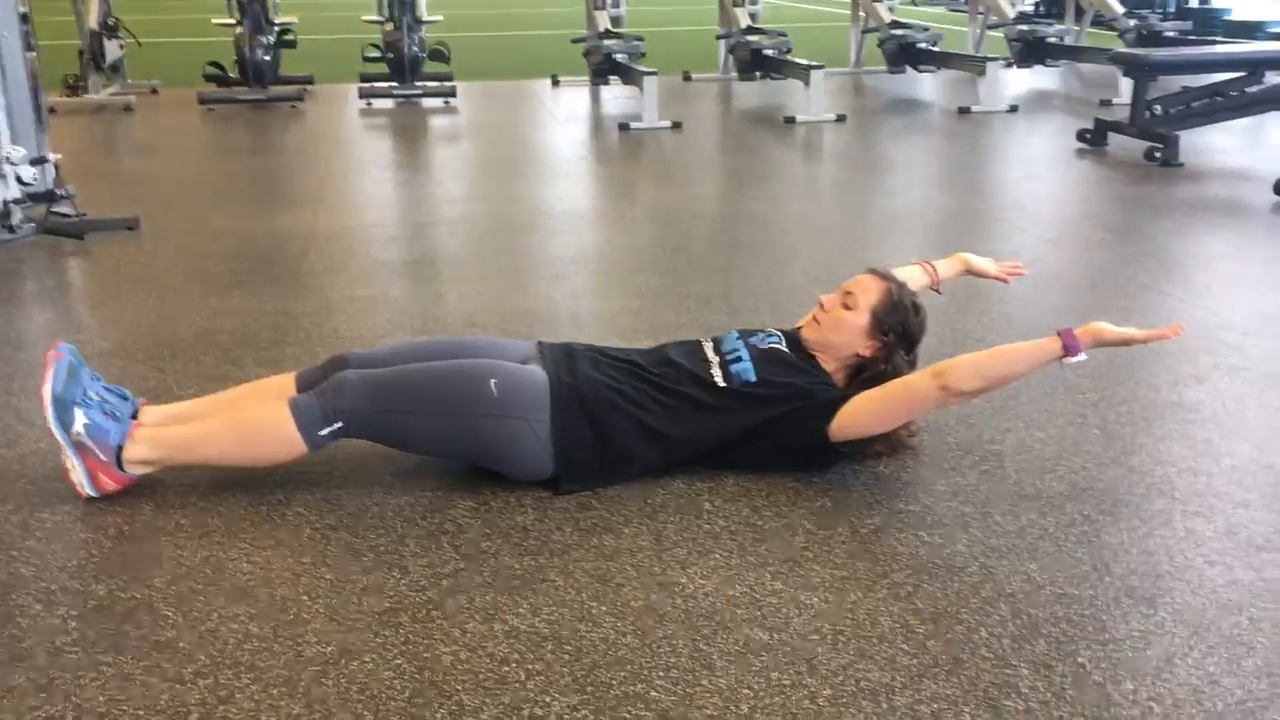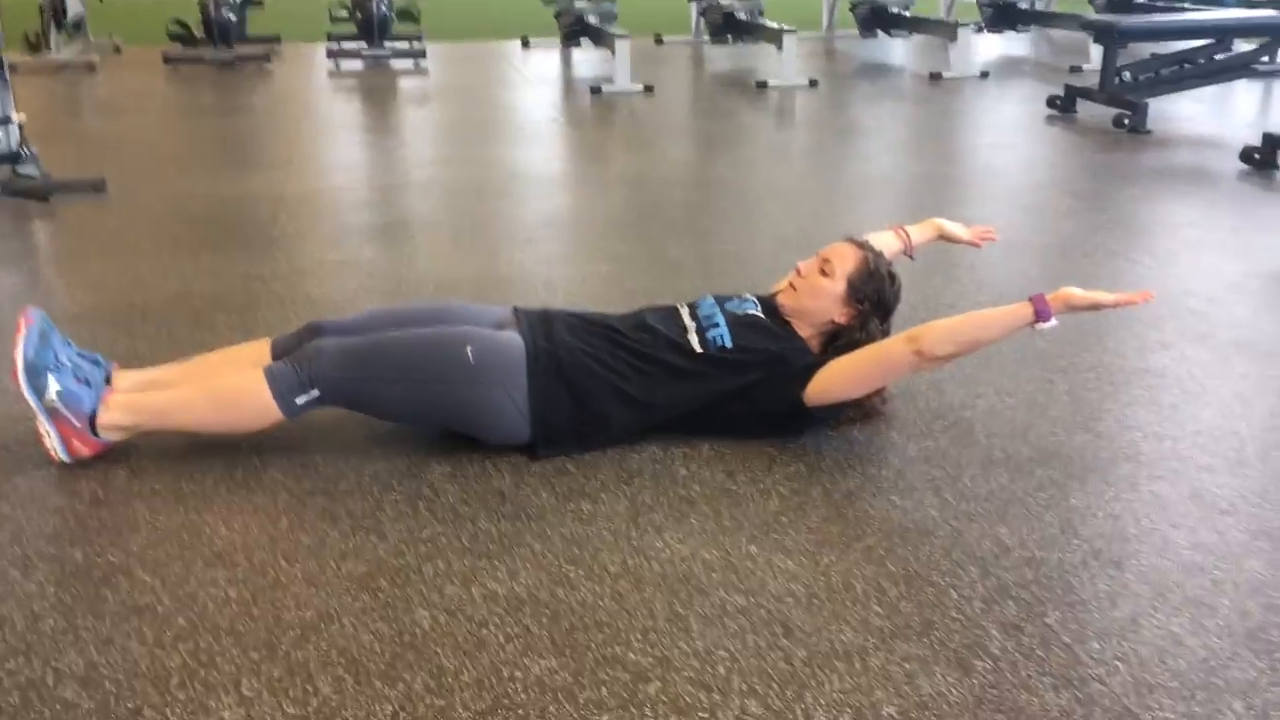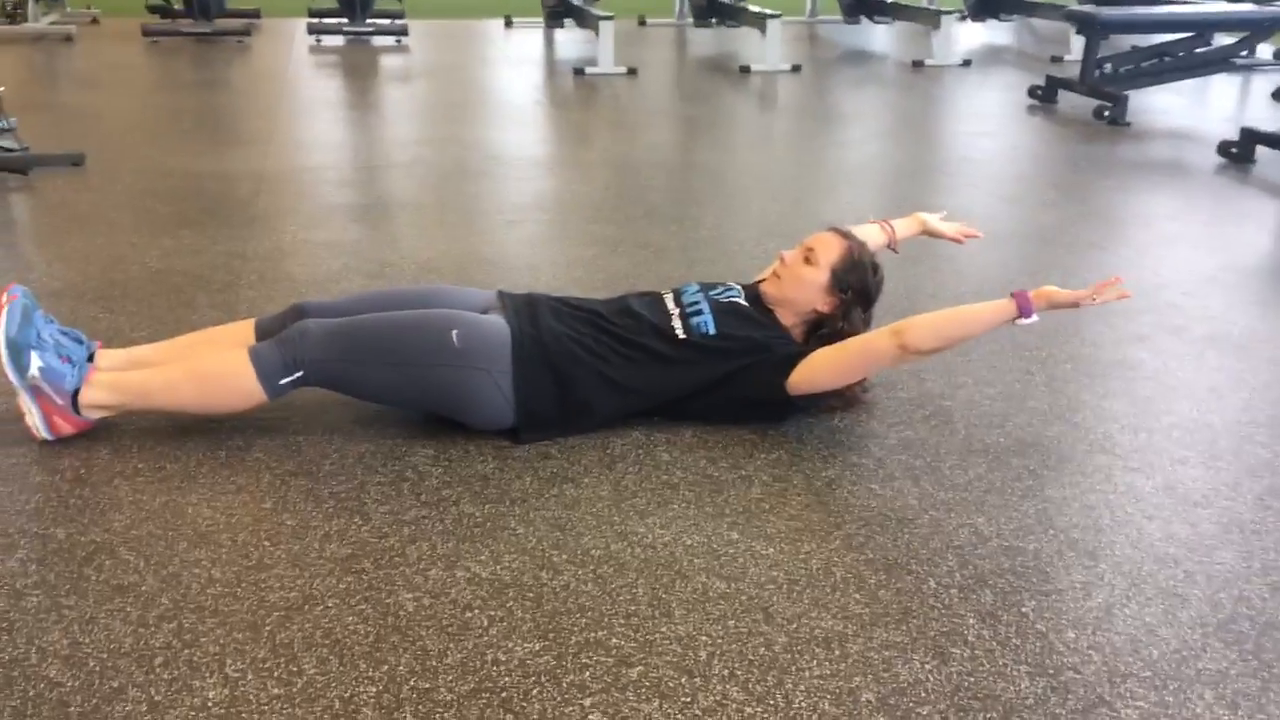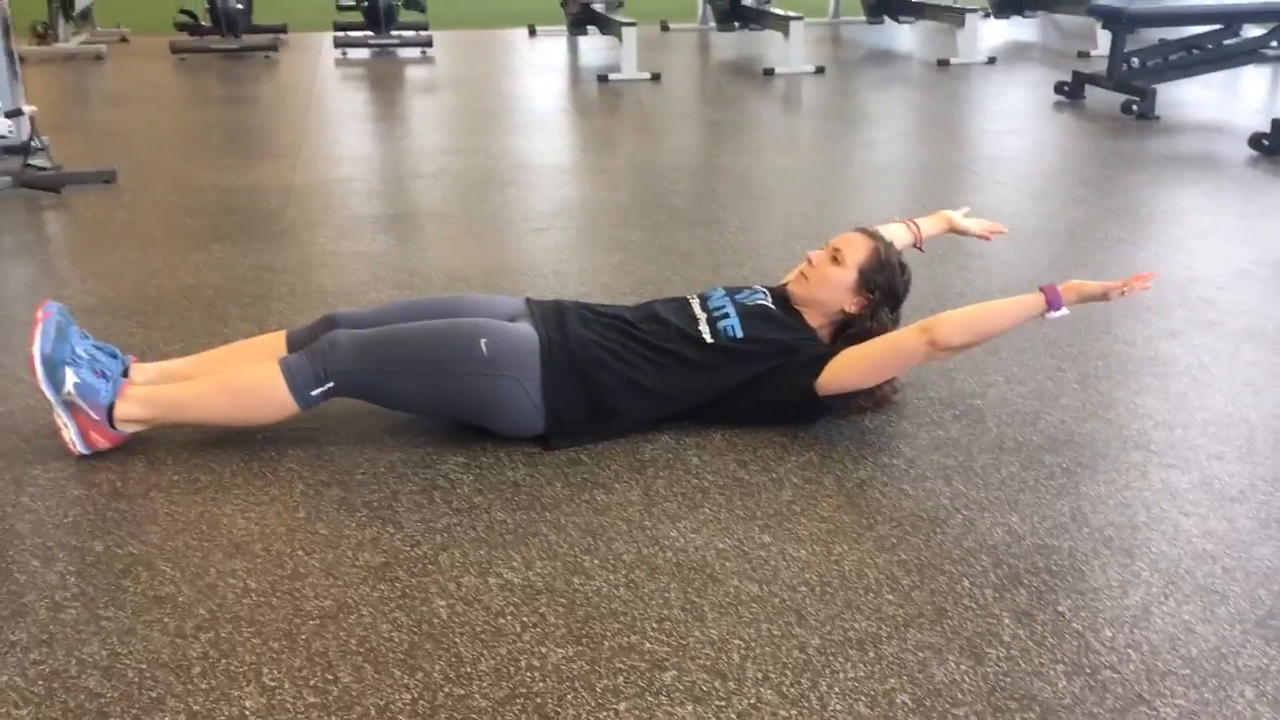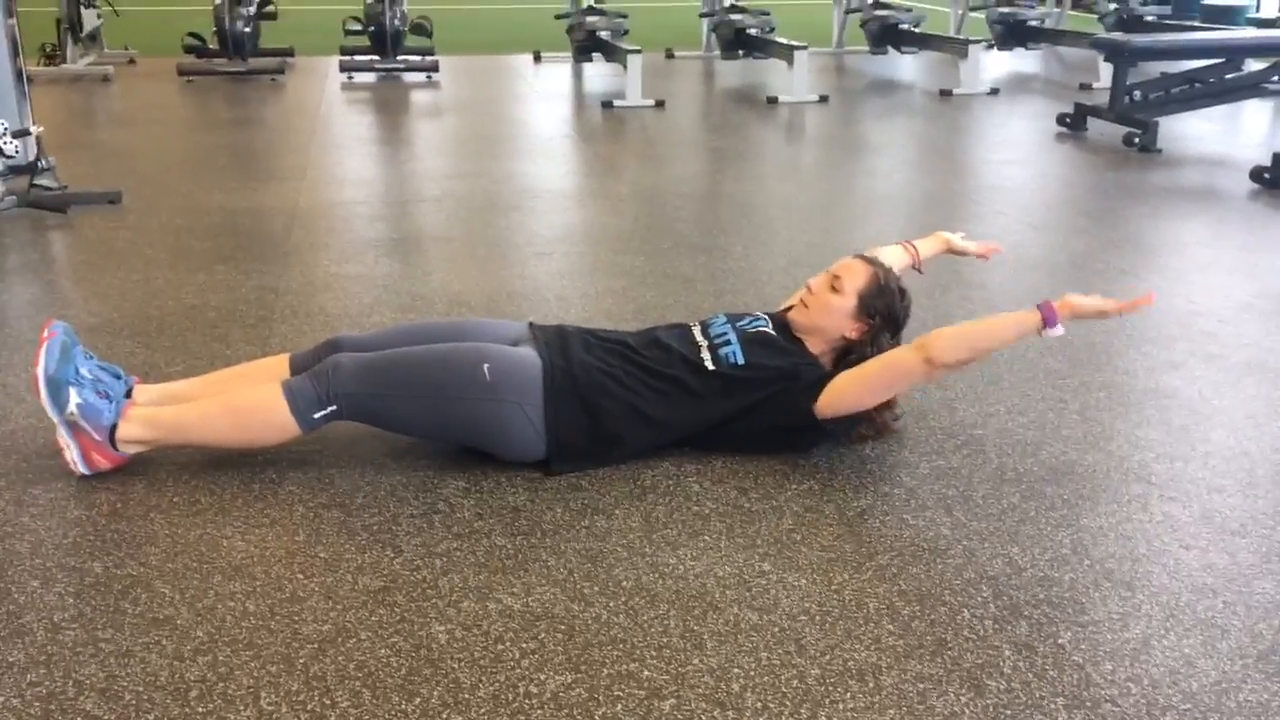
dt=0.4s
person 1, frame 1
left shoulder: (819, 411)
right shoulder: (792, 349)
left elbow: (948, 377)
right elbow: (887, 283)
left wrist: (1078, 339)
right wrist: (955, 260)
left hip: (558, 427)
right hip: (558, 370)
left knee: (342, 406)
right knee: (344, 368)
left ankle: (120, 454)
right ankle: (136, 420)
person 1, frame 2
left shoulder: (796, 378)
right shoulder: (766, 313)
left elbow: (924, 343)
right elbow: (861, 248)
left wrist: (1049, 305)
right wrist: (927, 227)
left hip: (537, 396)
right hip: (535, 336)
left knee: (319, 375)
right knee: (320, 334)
left ankle: (97, 423)
right ankle: (110, 385)
person 1, frame 3
left shoulder: (778, 367)
right shoulder: (751, 300)
left elbow: (903, 337)
right elbow: (845, 238)
left wrist: (1030, 302)
right wrist: (914, 221)
left hip: (519, 378)
right hip: (517, 318)
left knee: (303, 355)
right knee: (305, 315)
right ankle: (95, 363)
person 1, frame 4
left shoulder: (806, 368)
right shoulder: (776, 301)
left elbow: (934, 334)
right elbow: (872, 237)
left wrist: (1060, 296)
right wrist: (938, 219)
left hip: (550, 385)
right hip: (548, 326)
left knee: (336, 368)
right knee: (335, 326)
left ankle: (114, 412)
right ankle: (128, 376)
person 1, frame 5
left shoulder: (808, 394)
right shoulder: (779, 328)
left elbow: (928, 352)
right elbow: (870, 263)
left wrist: (1055, 309)
right wrist: (937, 243)
left hip: (554, 409)
right hip: (552, 353)
left knee: (341, 390)
right knee: (337, 350)
left ankle: (114, 431)
right ankle: (132, 398)
